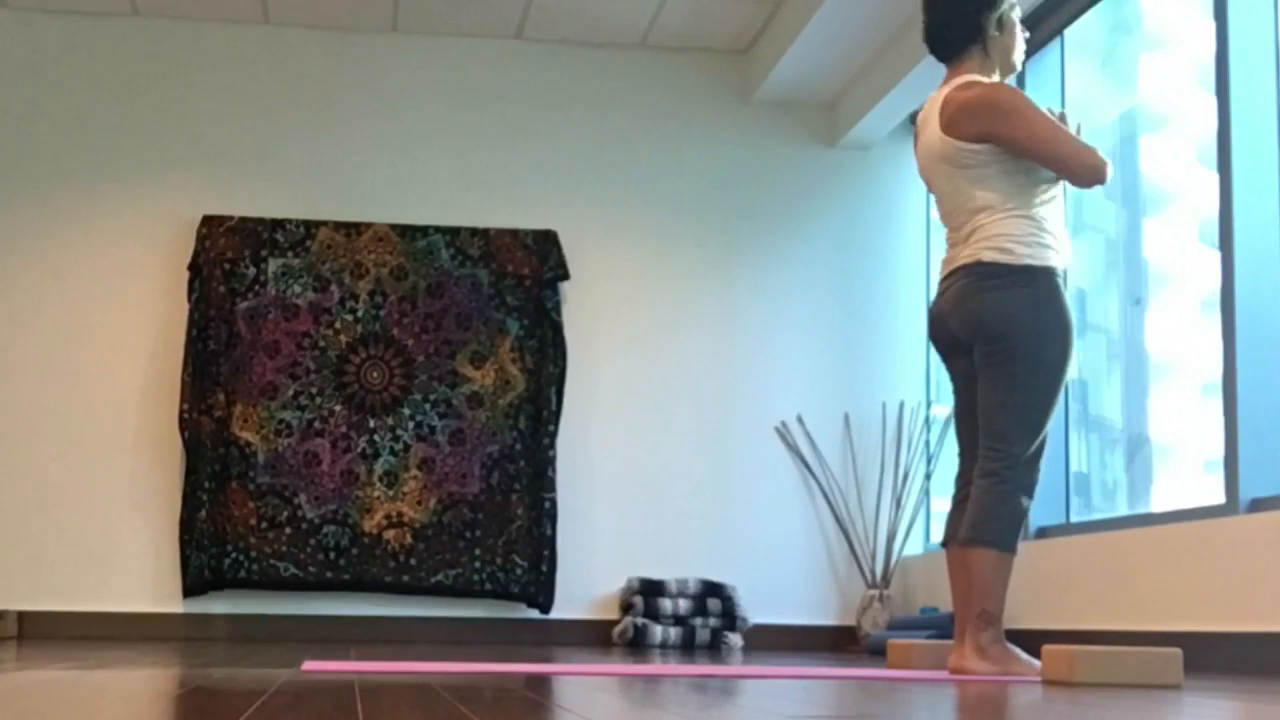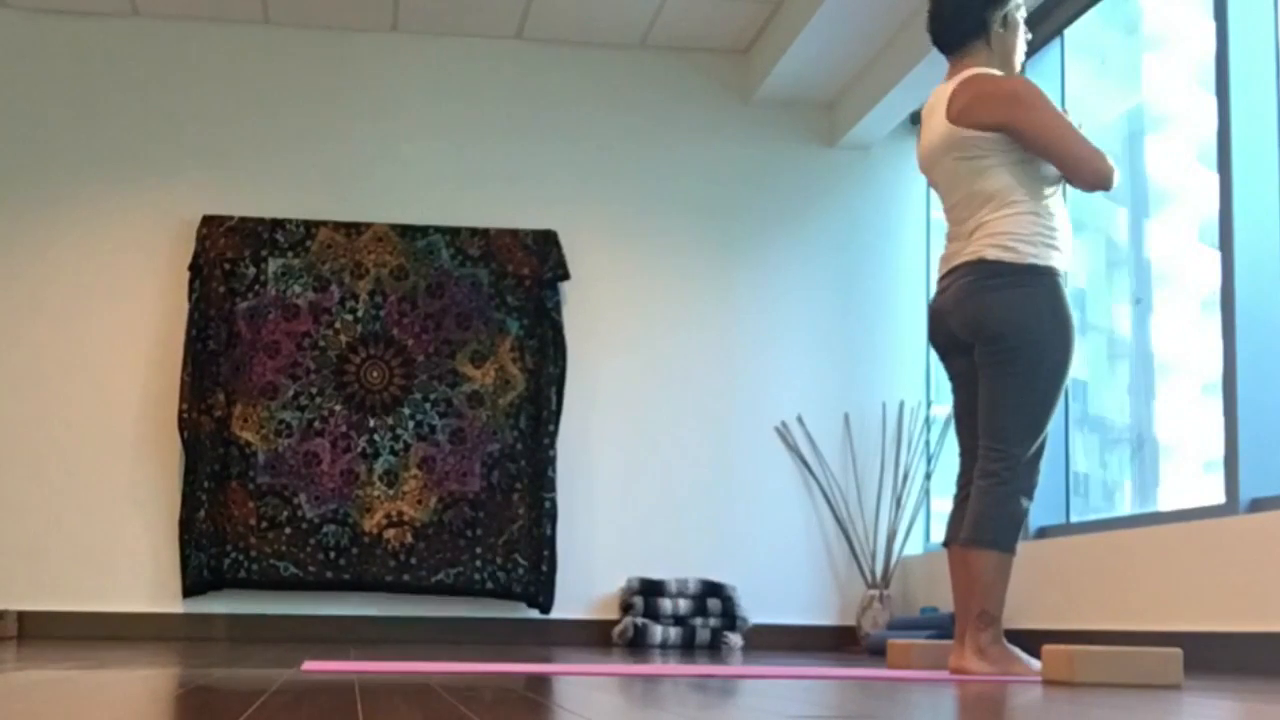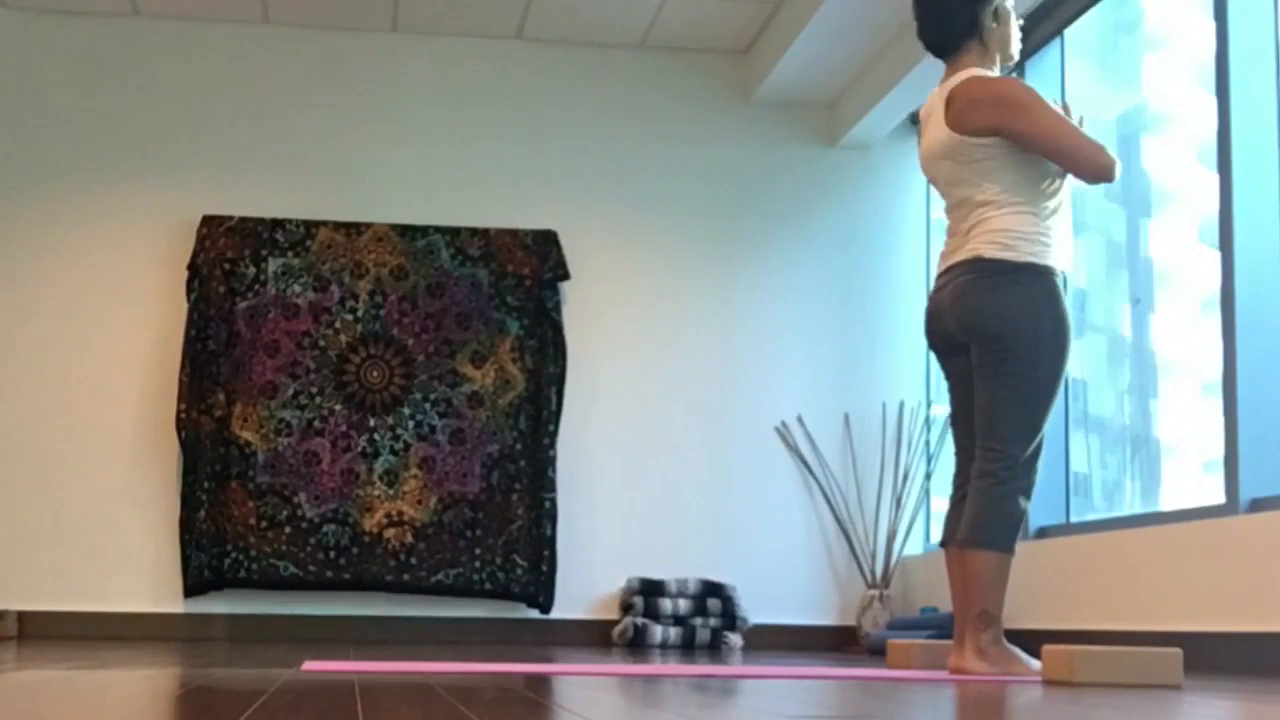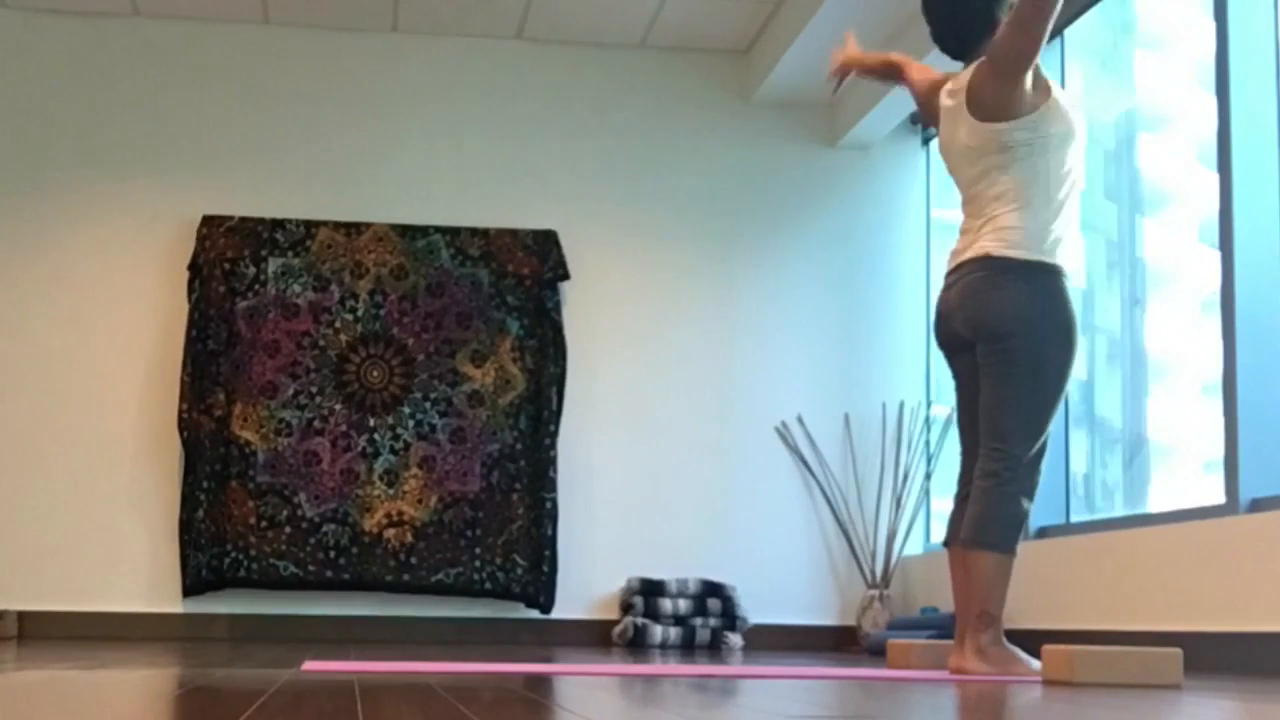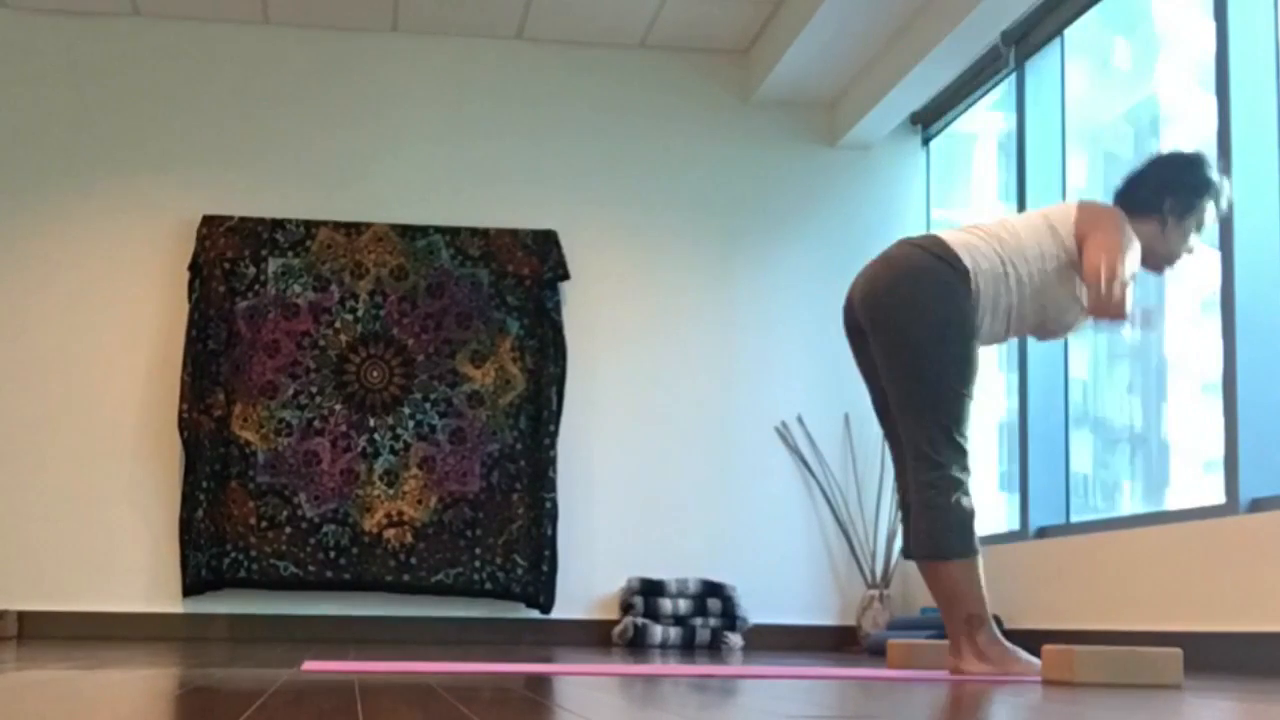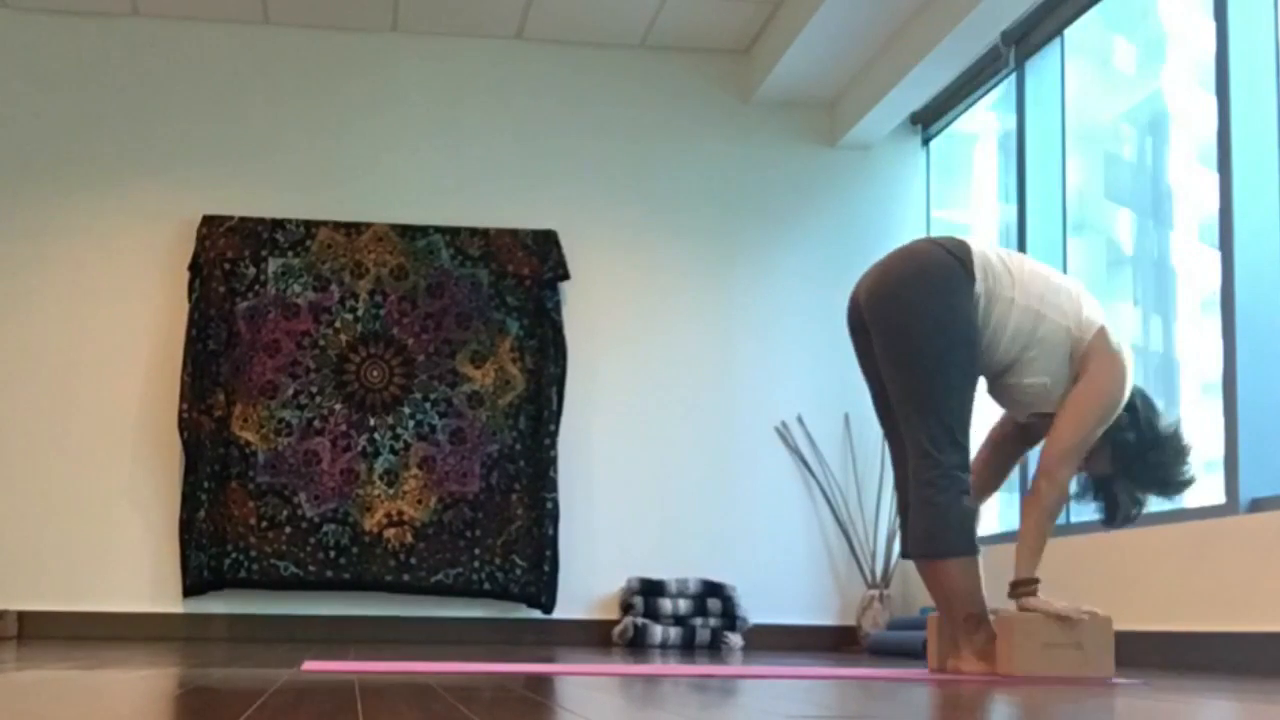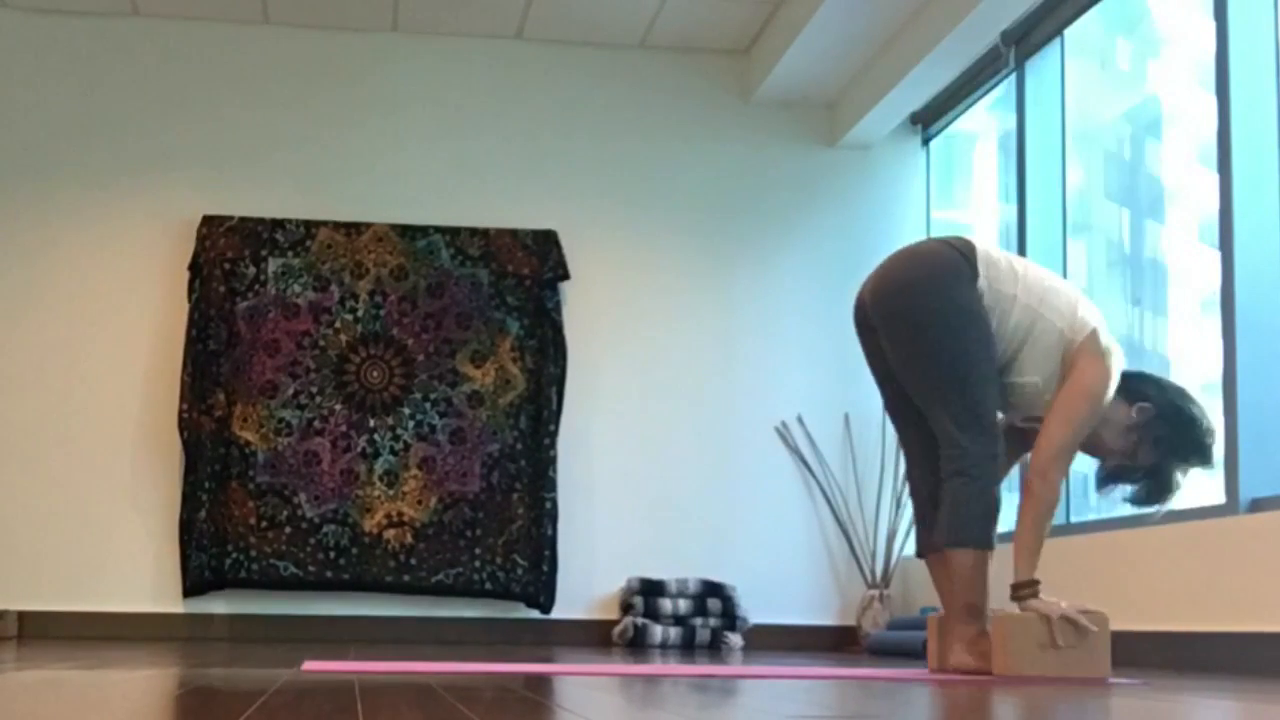
dt=0.3s
person 1, frame 1
left shoulder: (933, 114)
right shoulder: (985, 98)
right elbow: (1091, 170)
left wrist: (1045, 140)
right wrist: (1065, 137)
left hip: (961, 297)
right hip: (1014, 291)
left knee: (979, 470)
right knee: (1008, 469)
left ankle: (967, 640)
right ankle: (983, 641)
person 1, frame 2
left shoulder: (935, 112)
right shoulder: (996, 89)
right elbow: (1099, 173)
left wrist: (1048, 151)
right wrist: (1063, 145)
left hip: (960, 294)
right hip: (1016, 289)
left knee: (980, 470)
right knee: (1008, 468)
left ankle: (969, 639)
right ankle: (983, 643)
person 1, frame 3
left shoulder: (936, 111)
right shoulder: (991, 92)
right elbow: (1101, 166)
left wrist: (1050, 132)
right wrist: (1067, 130)
left hip: (957, 294)
right hip: (1013, 289)
left knee: (977, 471)
right knee: (1005, 468)
left ankle: (968, 641)
right ankle: (982, 643)
person 1, frame 4
left shoulder: (952, 92)
right shoulder: (1005, 79)
left elbow: (908, 67)
left wrist: (862, 58)
left hip: (966, 291)
right hip: (1022, 286)
left knee: (984, 470)
right knee: (1008, 468)
left ankle: (969, 638)
right ankle: (982, 643)
person 1, frame 5
right shoulder: (1114, 226)
right elbow: (1106, 289)
left hip: (882, 288)
right hip: (921, 290)
left knee: (927, 473)
right knee: (936, 474)
left ankle: (973, 640)
right ankle: (976, 647)
person 1, frame 6
left shoulder: (1054, 398)
right shoulder: (1110, 368)
left elbow: (977, 479)
right elbow: (1052, 475)
right wrist: (1025, 585)
right hip: (927, 288)
left knee: (923, 477)
right knee: (939, 472)
left ankle: (968, 643)
right ankle: (972, 646)
person 1, frame 7
left shoulder: (1045, 397)
right shoulder: (1098, 365)
right elbow: (1043, 474)
right wrist: (1026, 589)
left hip: (888, 285)
right hip: (931, 285)
left knee: (934, 472)
right knee: (972, 459)
left ankle: (959, 636)
right ankle: (967, 638)
